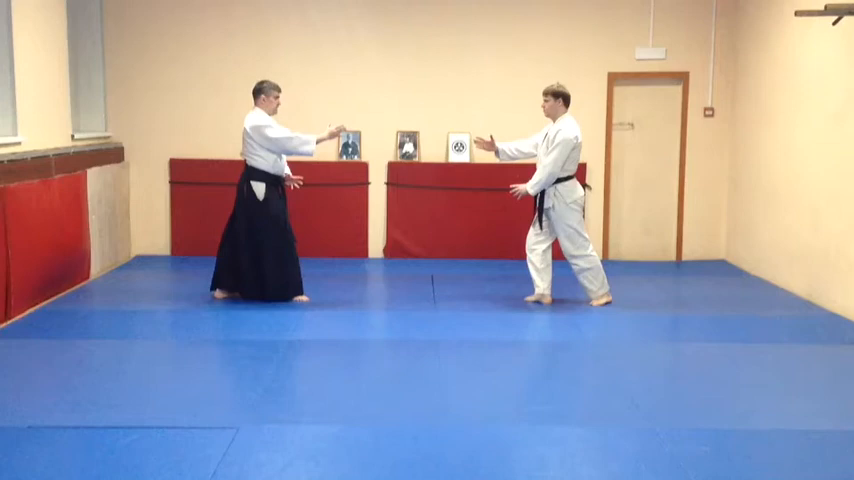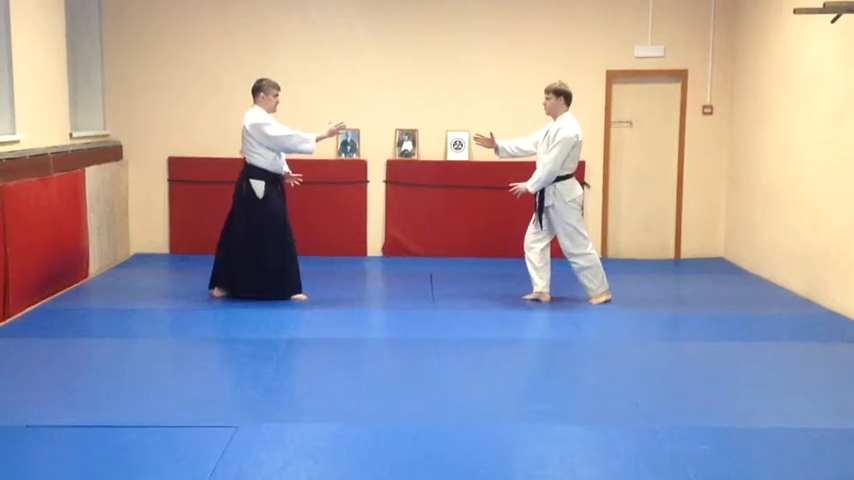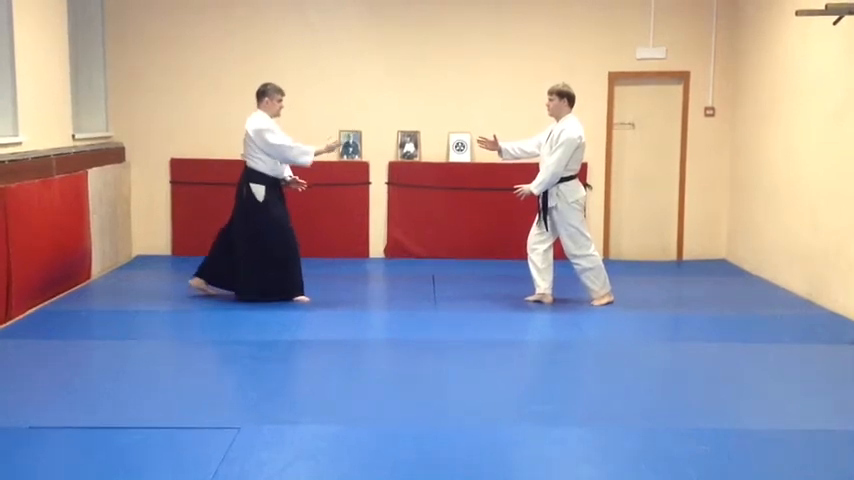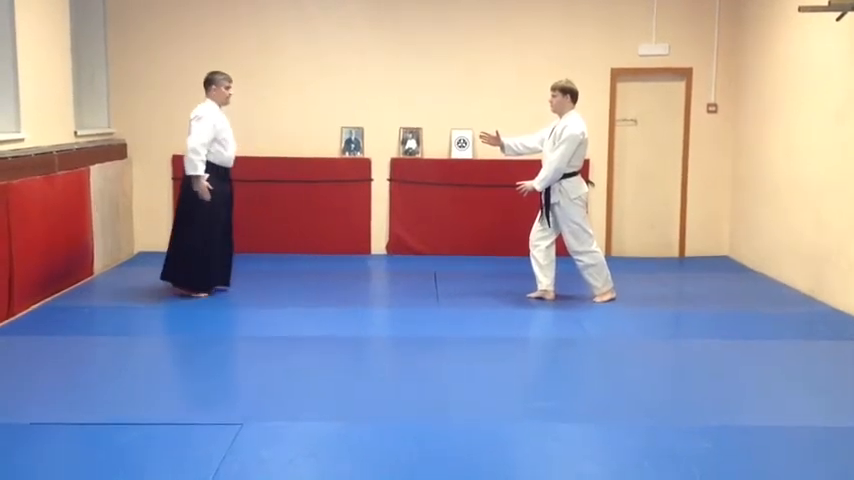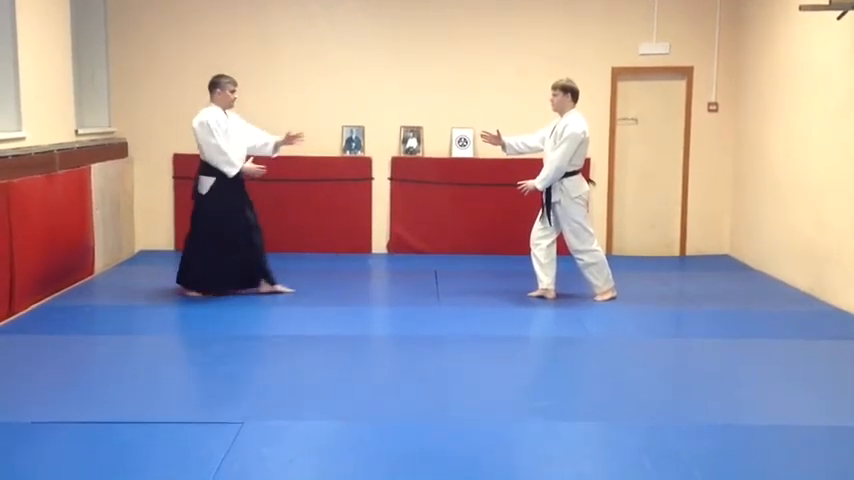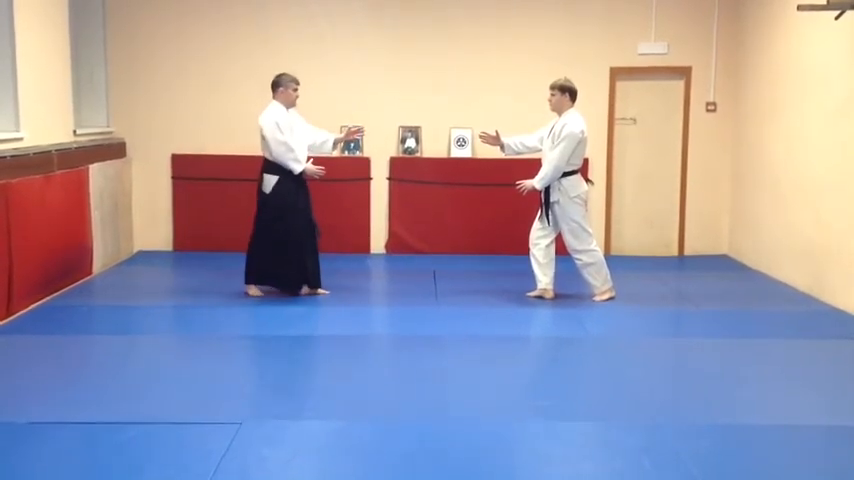
dt=0.7s
person 1, frame 1
left shoulder: (567, 131)
right shoulder: (553, 129)
left elbow: (551, 167)
right elbow: (528, 146)
left wrist: (529, 188)
right wrist: (498, 148)
left hip: (564, 196)
right hip: (551, 196)
left knee: (577, 247)
right knee: (537, 242)
left ankle: (601, 293)
right ankle: (543, 292)
person 1, frame 2
left shoulder: (567, 129)
right shoulder: (553, 127)
left elbow: (551, 165)
right elbow: (528, 144)
left wrist: (530, 186)
right wrist: (497, 145)
left hip: (562, 195)
right hip: (550, 194)
left knee: (577, 245)
right knee: (535, 241)
left ankle: (600, 291)
right ankle: (541, 290)
person 1, frame 3
left shoulder: (571, 131)
right shoulder: (556, 129)
left elbow: (555, 167)
right elbow: (531, 146)
left wrist: (534, 188)
right wrist: (501, 148)
left hip: (566, 196)
right hip: (553, 196)
left knee: (579, 247)
right knee: (538, 242)
left ankle: (603, 292)
right ankle: (544, 292)
person 1, frame 4
left shoulder: (573, 127)
right shoulder: (559, 125)
left elbow: (558, 163)
right elbow: (534, 142)
left wrist: (536, 184)
right wrist: (503, 143)
left hip: (568, 192)
right hip: (555, 192)
left knee: (582, 243)
right knee: (540, 238)
left ankle: (605, 289)
right ankle: (546, 289)
person 1, frame 5
left shoulder: (574, 126)
right shoulder: (560, 124)
left elbow: (559, 162)
right elbow: (535, 141)
left wrist: (538, 183)
right wrist: (504, 143)
left hip: (569, 191)
right hip: (556, 191)
left knee: (582, 242)
right knee: (541, 237)
left ankle: (606, 288)
right ankle: (547, 287)
person 1, frame 6
left shoulder: (572, 126)
right shoulder: (558, 123)
left elbow: (557, 161)
right elbow: (533, 141)
left wrist: (536, 183)
right wrist: (503, 143)
left hip: (567, 191)
right hip: (555, 190)
left knee: (581, 242)
right knee: (540, 237)
left ankle: (604, 288)
right ankle: (545, 287)
person 2, frame 1
left shoulder: (261, 121)
right shoulder: (258, 123)
left elbow: (276, 150)
right elbow: (288, 141)
left wrist: (284, 175)
right wrist: (325, 136)
left hip: (262, 186)
right hip: (260, 188)
left knee: (243, 236)
right knee: (277, 239)
left ankle: (226, 286)
right ankle: (286, 290)
person 2, frame 2
left shoulder: (260, 119)
right shoulder: (258, 121)
left elbow: (274, 149)
right elbow: (287, 139)
left wrist: (283, 173)
right wrist: (324, 134)
left hip: (262, 184)
right hip: (258, 186)
left knee: (241, 235)
right knee: (276, 237)
left ankle: (224, 284)
right ankle: (286, 289)
person 2, frame 3
left shoulder: (262, 123)
right shoulder: (261, 125)
left elbow: (276, 155)
right elbow: (287, 149)
left wrist: (288, 178)
right wrist: (321, 150)
left hip: (260, 188)
right hip: (259, 190)
left knee: (239, 236)
right knee: (280, 239)
left ankle: (207, 278)
right ankle: (288, 290)
person 2, frame 4
left shoulder: (216, 113)
right shoulder: (206, 114)
right elbow: (195, 148)
right wrist: (197, 179)
left hip: (217, 179)
right hip: (207, 180)
left knee: (217, 232)
right knee: (201, 233)
left ankle: (210, 281)
right ankle: (189, 284)
person 2, frame 5
left shoulder: (232, 118)
right shoulder: (205, 119)
left elbow: (252, 138)
right elbow: (216, 152)
left wrist: (279, 142)
right wrist: (242, 168)
left hip: (231, 183)
right hip: (213, 184)
left knee: (248, 230)
right knee: (206, 234)
left ankle: (263, 281)
right ankle: (190, 284)
person 2, frame 6
left shoulder: (292, 115)
right shoulder: (271, 117)
left elbow: (311, 136)
right elbow: (281, 149)
left wrist: (340, 138)
right wrist: (303, 168)
left hip: (292, 180)
right hip: (277, 181)
left knee: (303, 231)
right knee: (269, 232)
left ankle: (306, 283)
right ankle: (254, 282)
